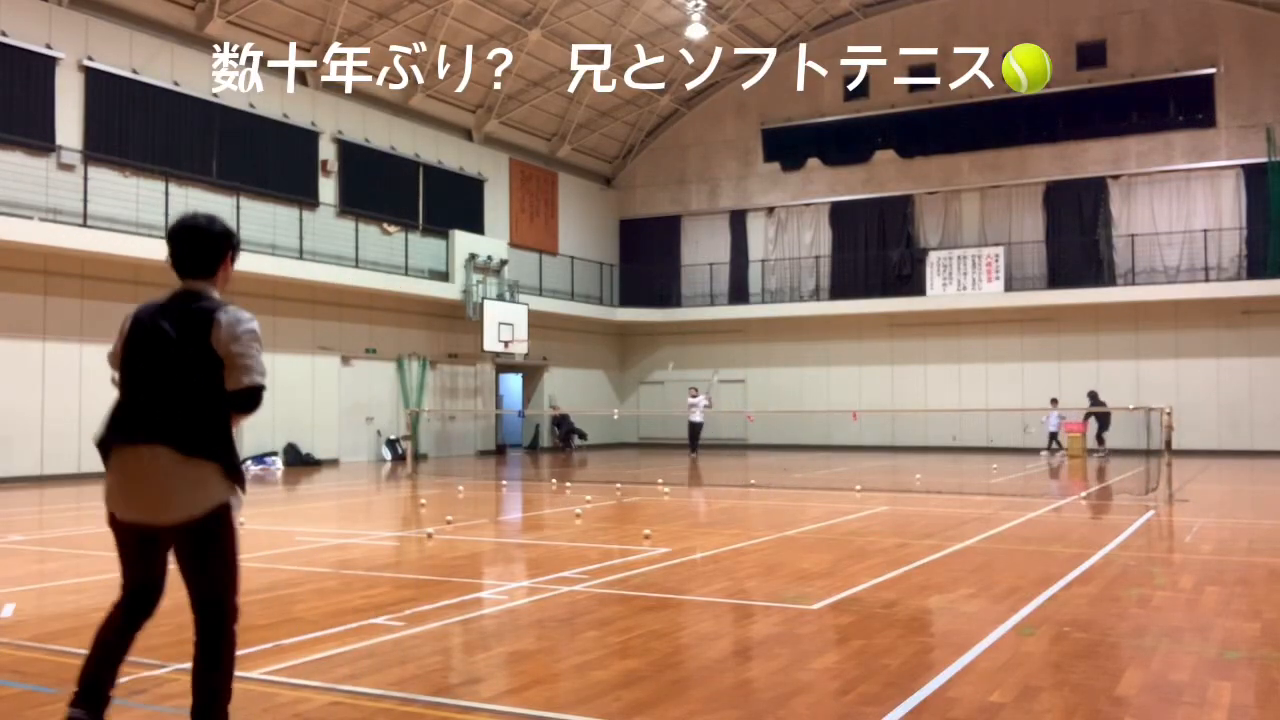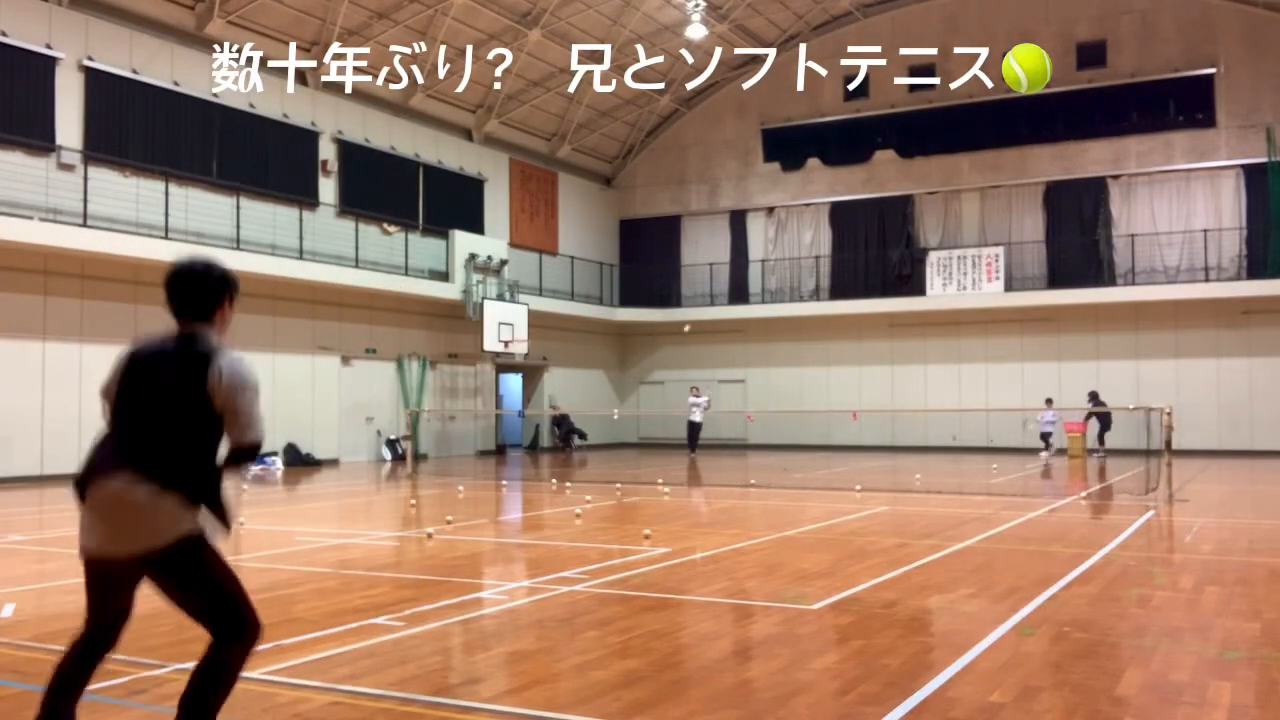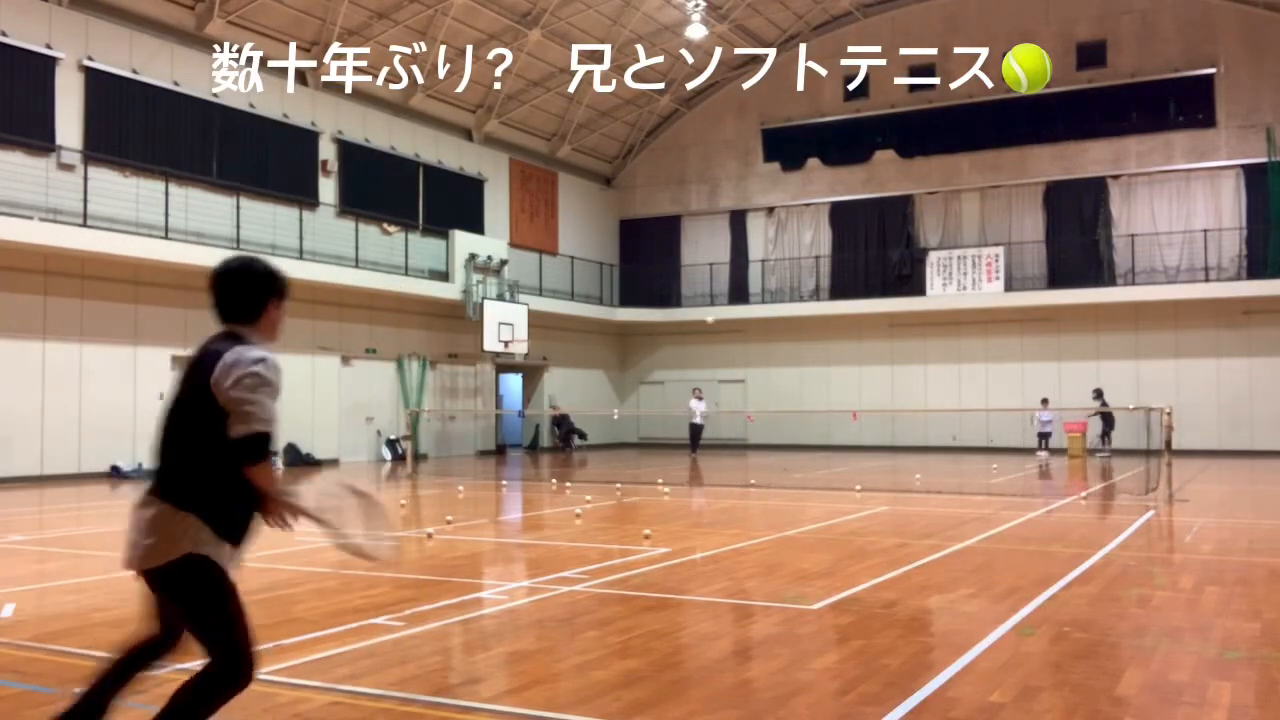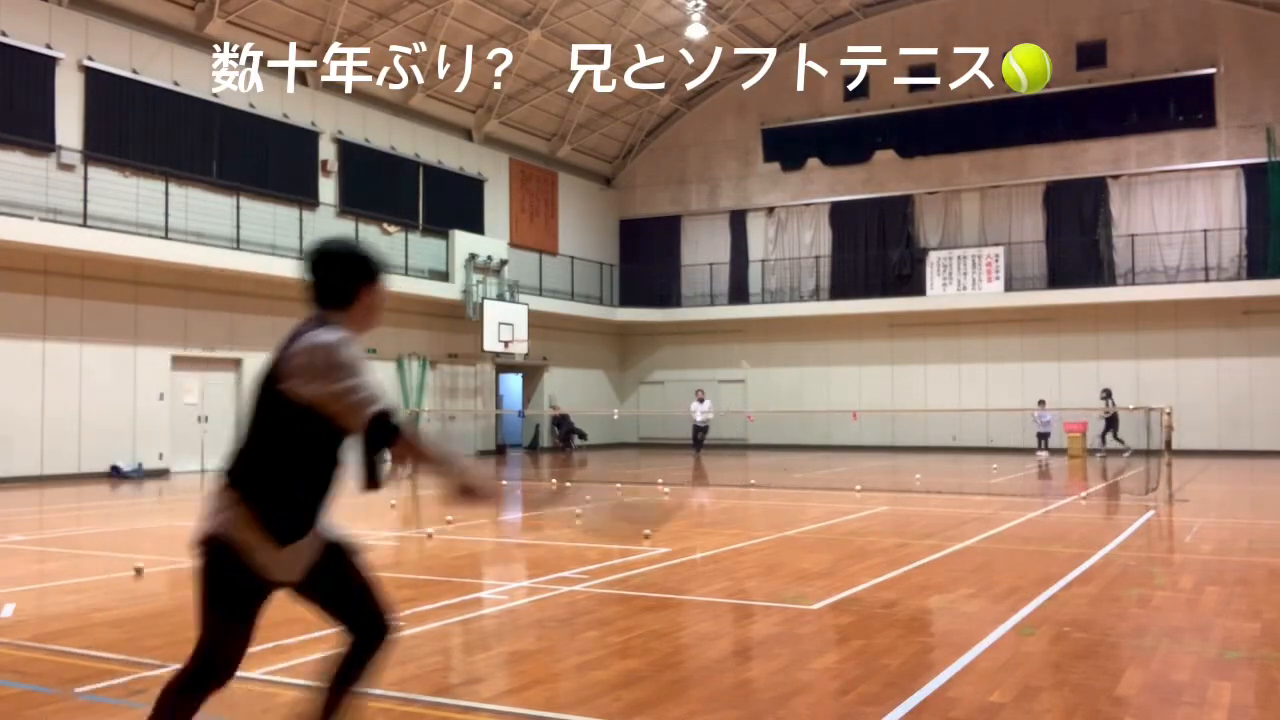
dt=0.2s
person 1, frame 1
left shoulder: (140, 319)
right shoulder: (231, 322)
left elbow: (124, 379)
right elbow: (247, 395)
right wrist: (216, 420)
left hip: (128, 480)
right hip: (194, 486)
left knee: (136, 600)
right knee: (216, 618)
person 1, frame 2
left shoulder: (137, 357)
right shoulder: (226, 366)
right elbow: (247, 448)
right wrist: (206, 475)
left hip: (103, 514)
right hip: (161, 522)
left knee: (102, 629)
right knee: (237, 630)
person 1, frame 3
left shoulder: (212, 355)
right shoulder: (253, 362)
right elbow: (254, 452)
left wrist: (257, 496)
right wrist: (277, 499)
left hip: (165, 524)
right hip: (184, 533)
left knee: (167, 636)
right knee: (235, 663)
person 1, frame 4
left shoulder: (322, 345)
right shoulder: (323, 348)
right elbow: (380, 429)
right wrist: (453, 471)
left hip: (293, 531)
right hip: (244, 528)
left knee: (373, 627)
right knee: (215, 665)
